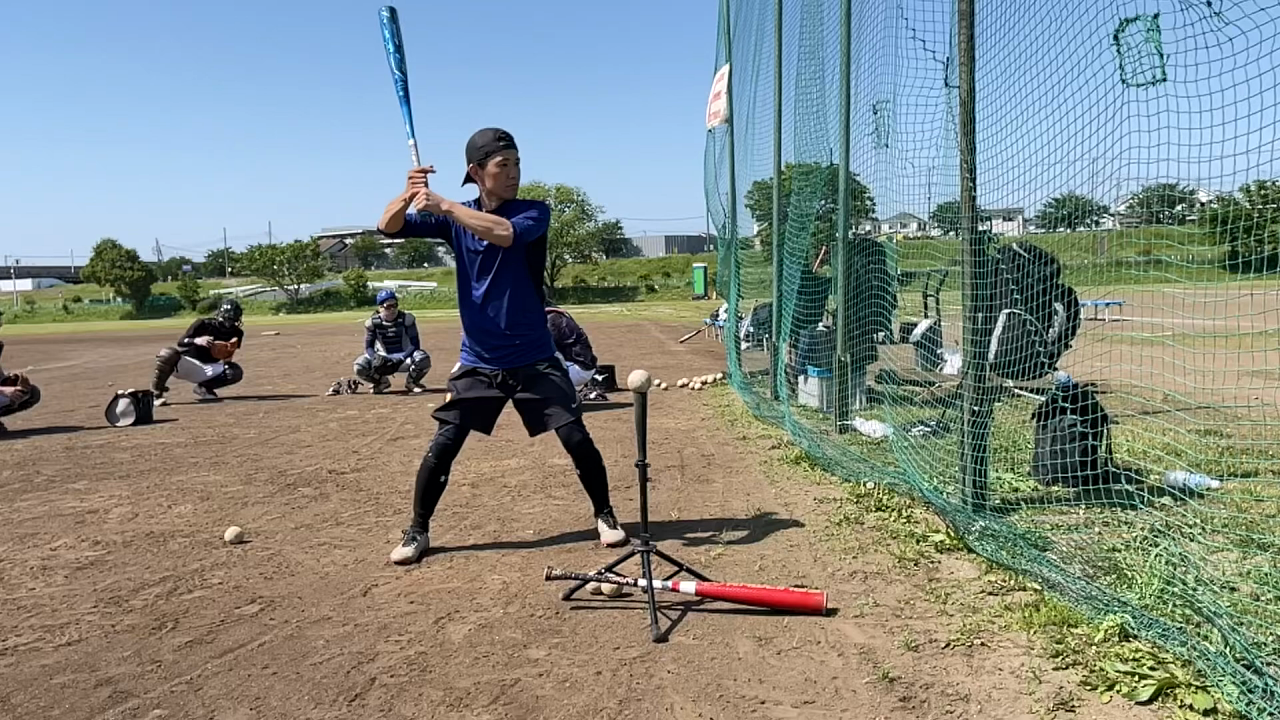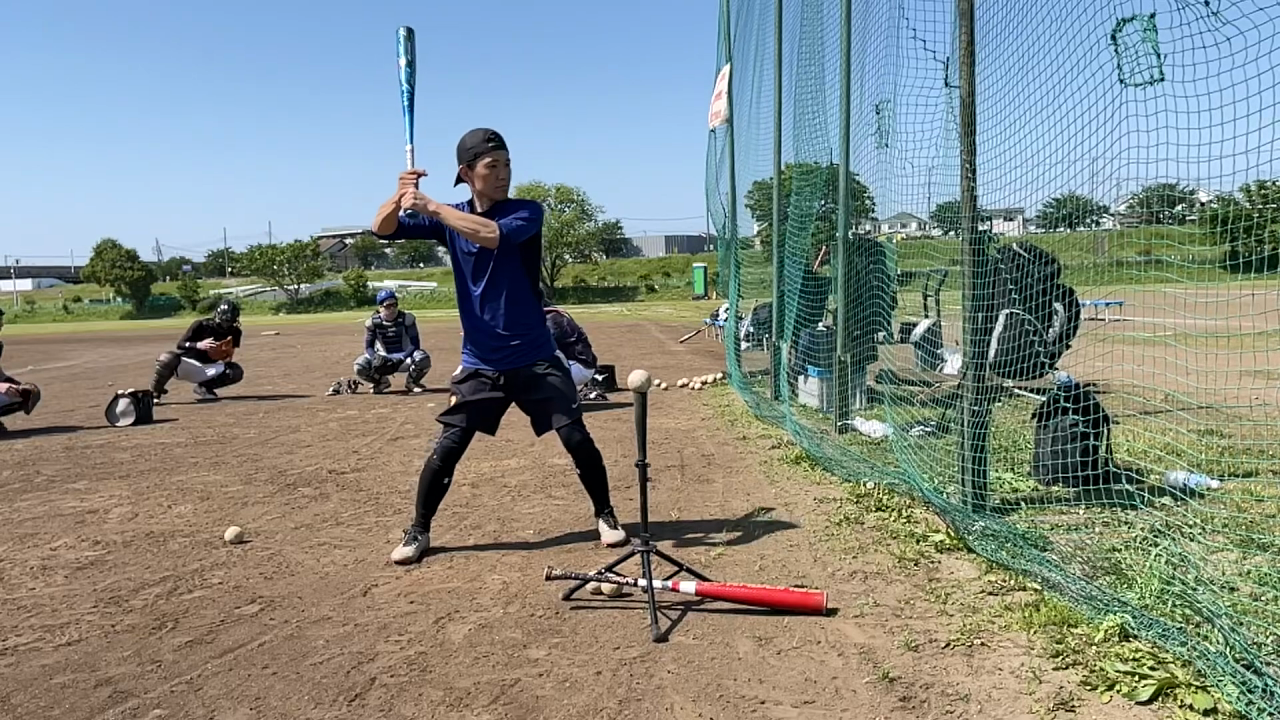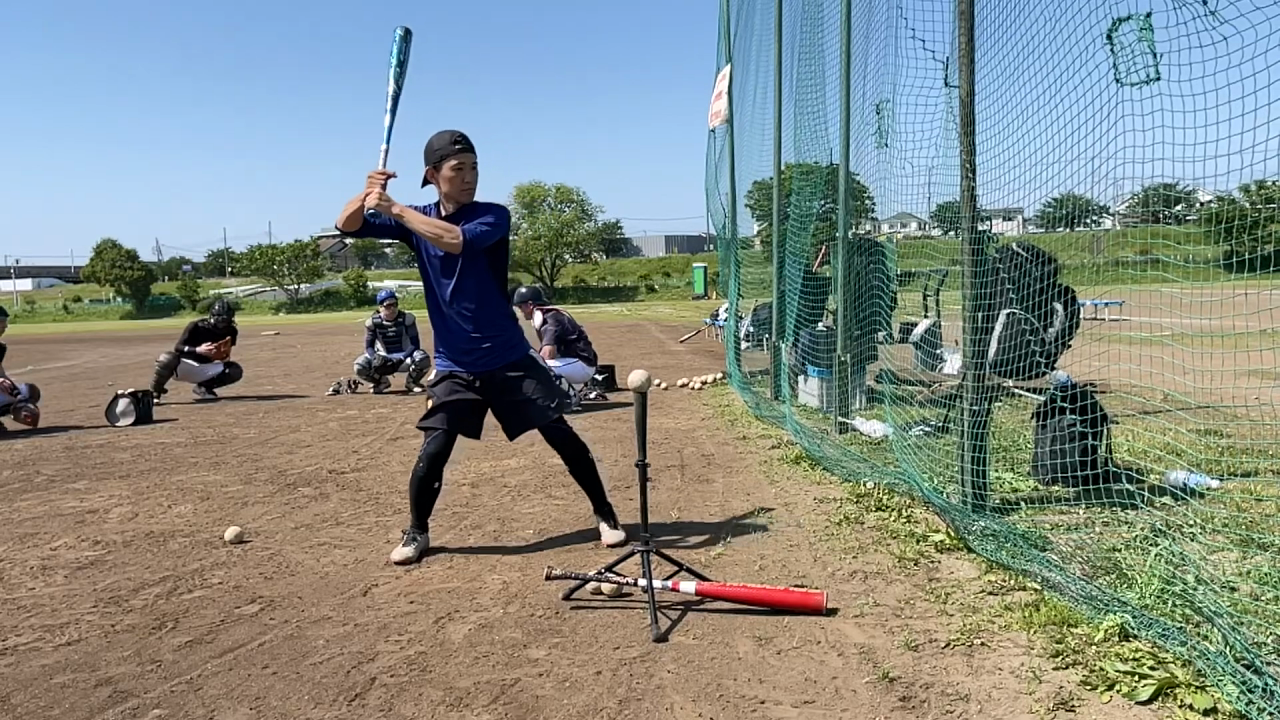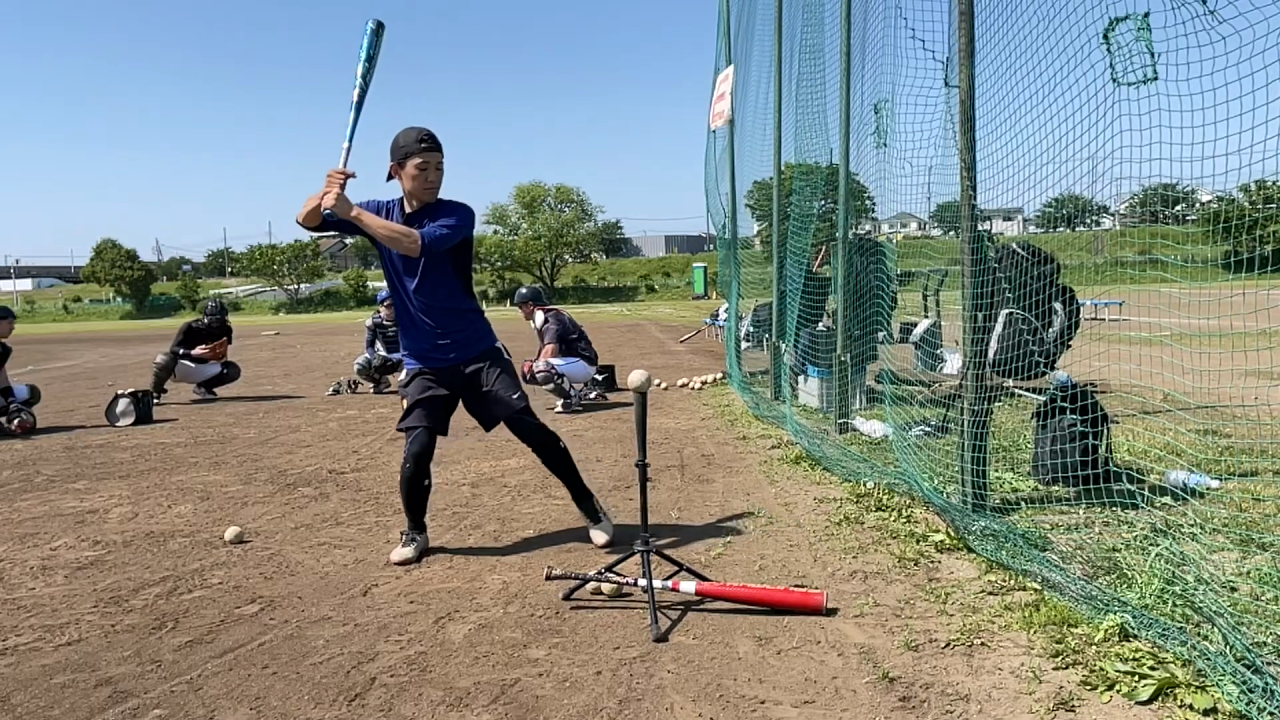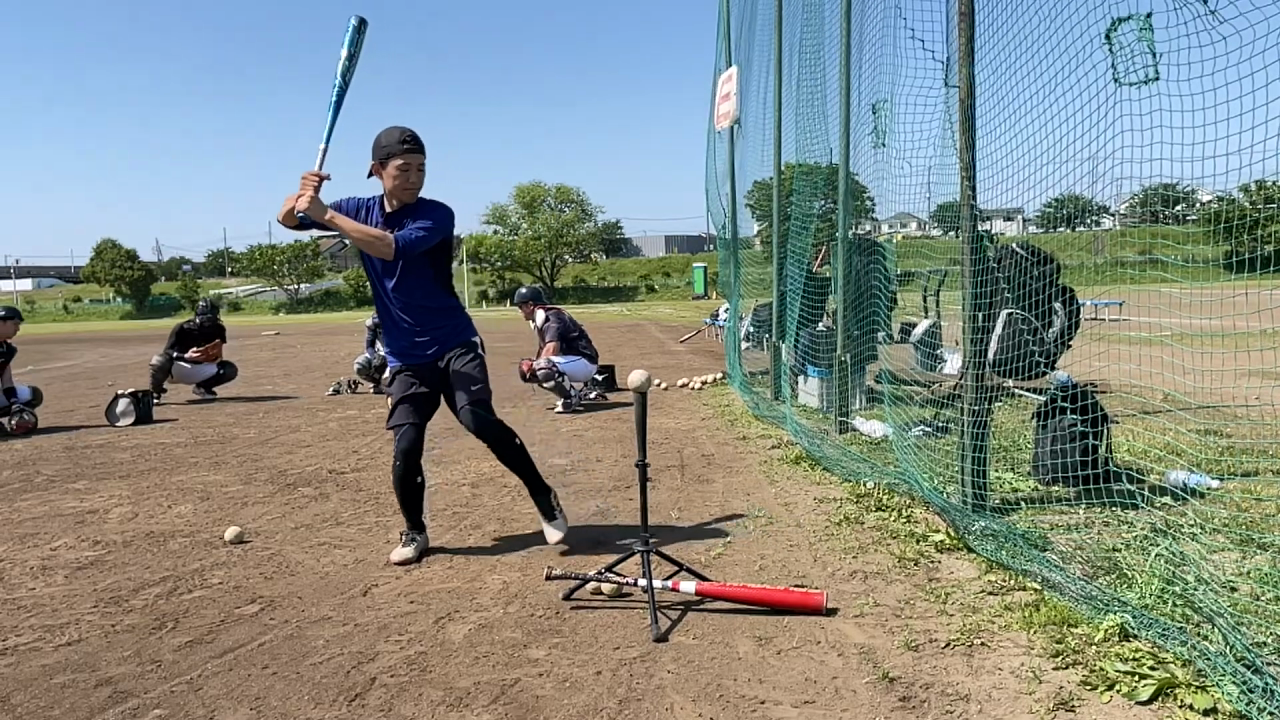
dt=0.7s
person 1, frame 1
left shoulder: (533, 212)
right shoulder: (454, 218)
left elbow: (504, 233)
right elbow: (389, 228)
left wrist: (443, 204)
right wrist: (409, 192)
left hip: (534, 359)
right hip: (478, 362)
left knee: (576, 438)
right knee: (442, 446)
left ankle: (604, 514)
right ankle: (417, 530)
person 1, frame 2
left shoulder: (527, 212)
right shoulder: (449, 217)
left elbow: (492, 234)
right elbow: (383, 229)
left wrist: (431, 206)
right wrist: (400, 196)
left hip: (535, 359)
right hip: (480, 363)
left knee: (577, 438)
right knee: (447, 448)
left ankle: (604, 514)
right ankle: (418, 530)
person 1, frame 3
left shoulder: (494, 216)
right shoulder: (417, 218)
left elbow: (457, 240)
right elbow: (347, 226)
left wrist: (395, 208)
right wrist: (367, 194)
left hip: (510, 359)
right hip: (453, 366)
left knee: (561, 436)
right knee: (433, 453)
left ankle: (604, 513)
right ankle: (417, 531)
person 1, frame 4
left shoulder: (457, 215)
right shoulder: (380, 212)
left elbow: (416, 244)
right elbow: (308, 220)
left wrist: (352, 212)
right wrist: (327, 191)
left hip: (477, 351)
right hip: (422, 362)
left knee: (527, 426)
right knee: (417, 451)
left ankle: (588, 506)
right ankle: (415, 532)
person 1, frame 5
left shoulder: (437, 215)
right shoulder: (360, 210)
left elbow: (391, 247)
right elbow: (288, 219)
left wrist: (327, 215)
right wrist: (304, 193)
left hip: (455, 344)
right hip: (405, 358)
left knee: (479, 420)
right knee: (406, 447)
left ankle: (543, 497)
right ankle: (414, 531)
